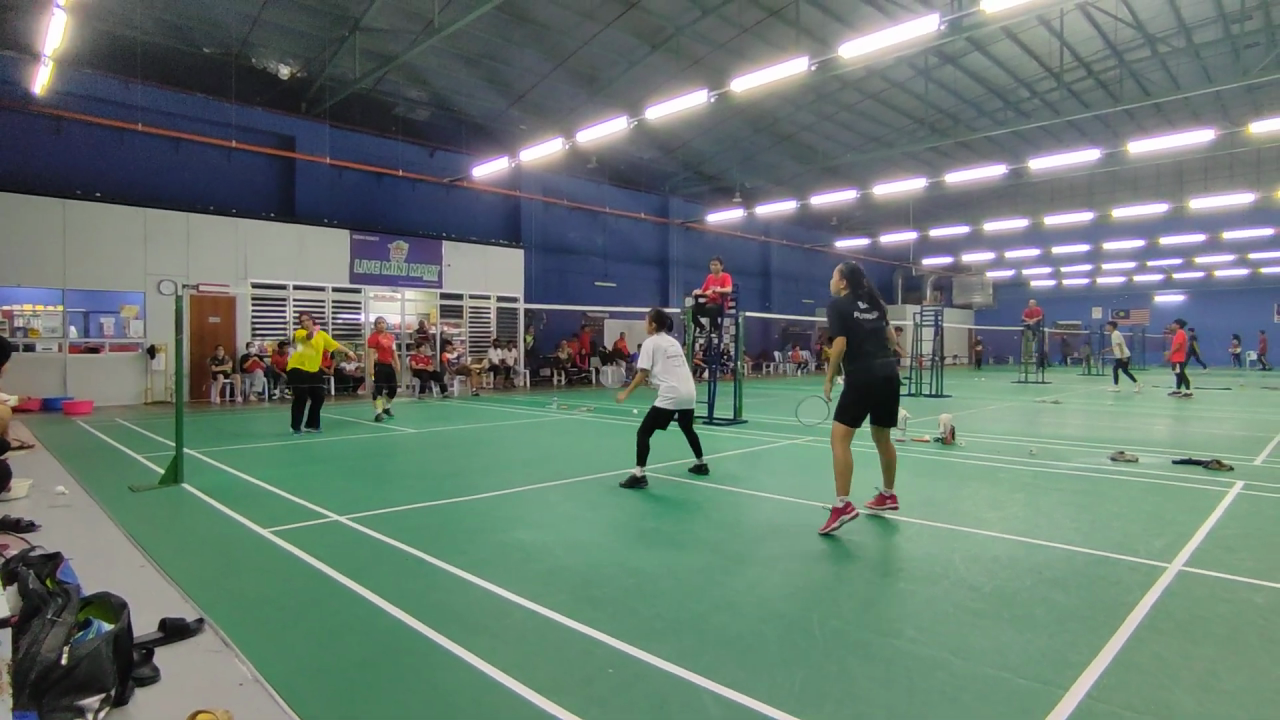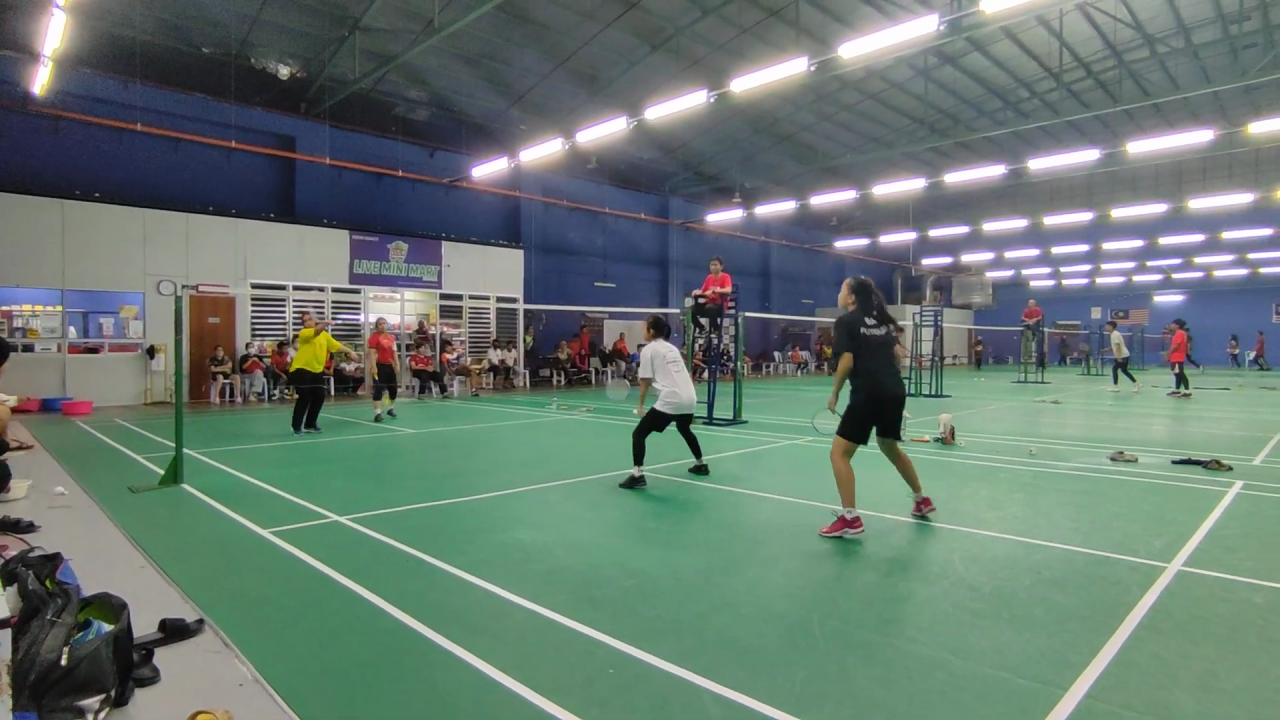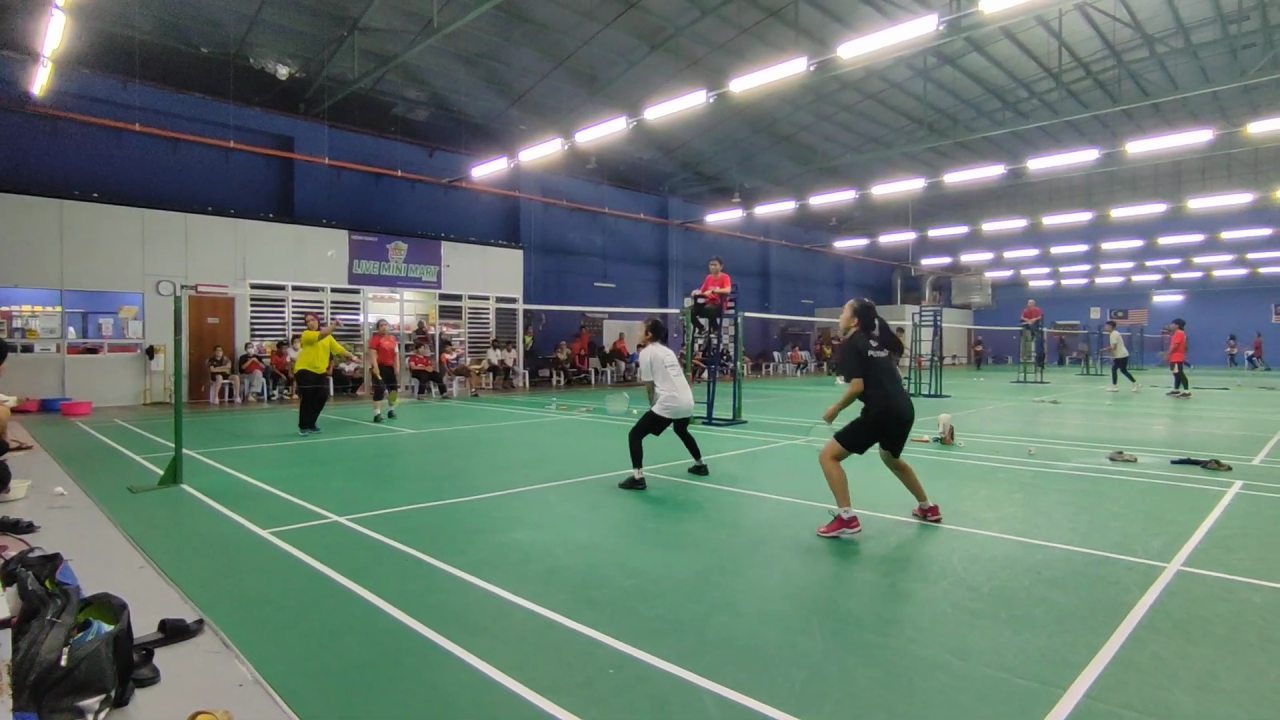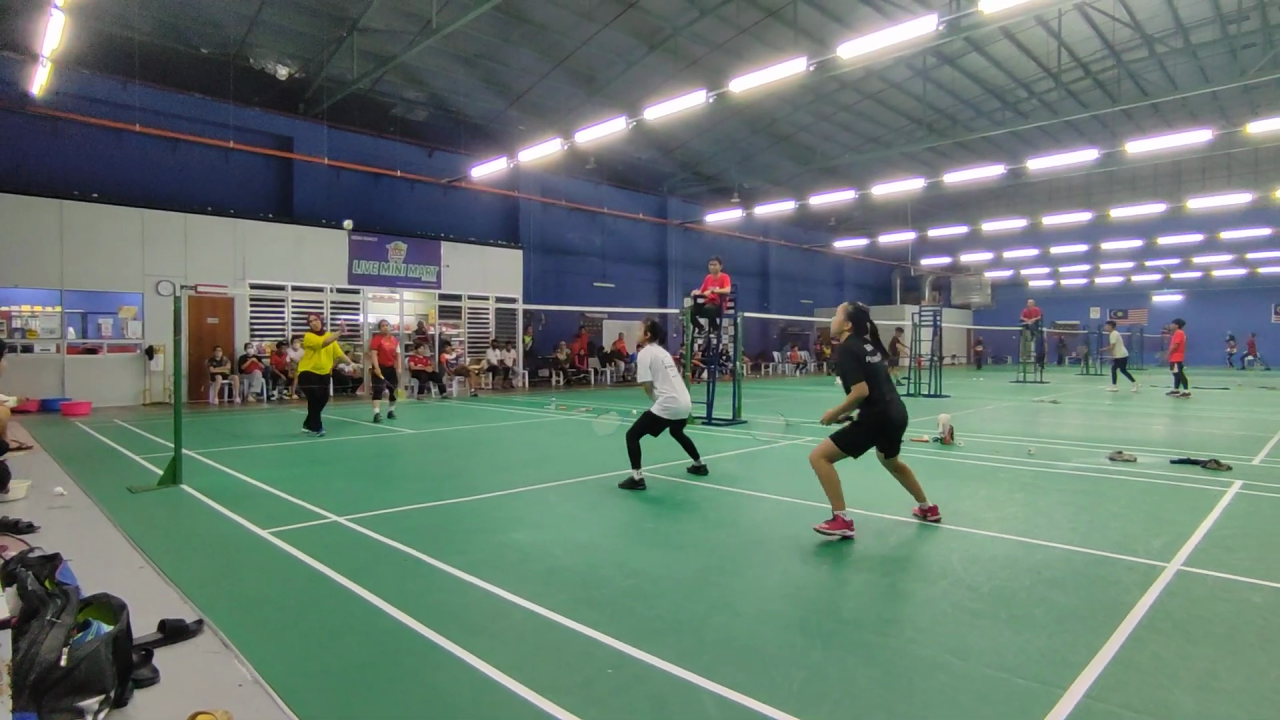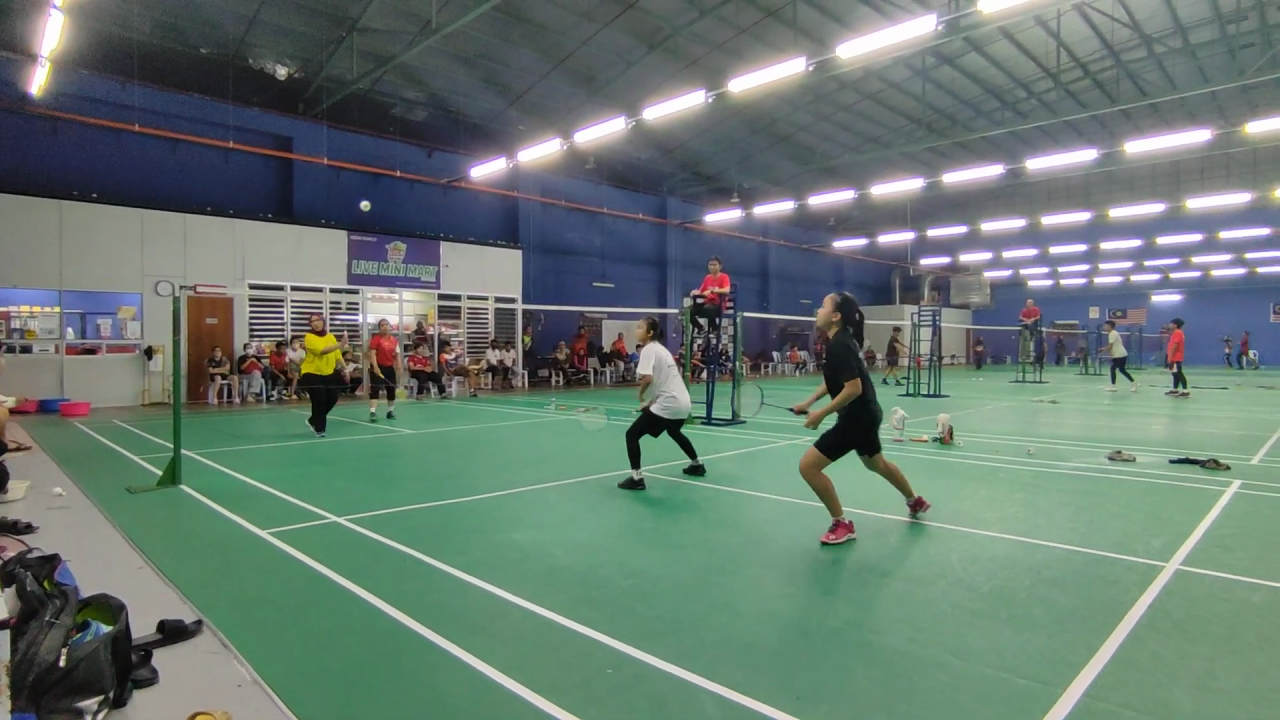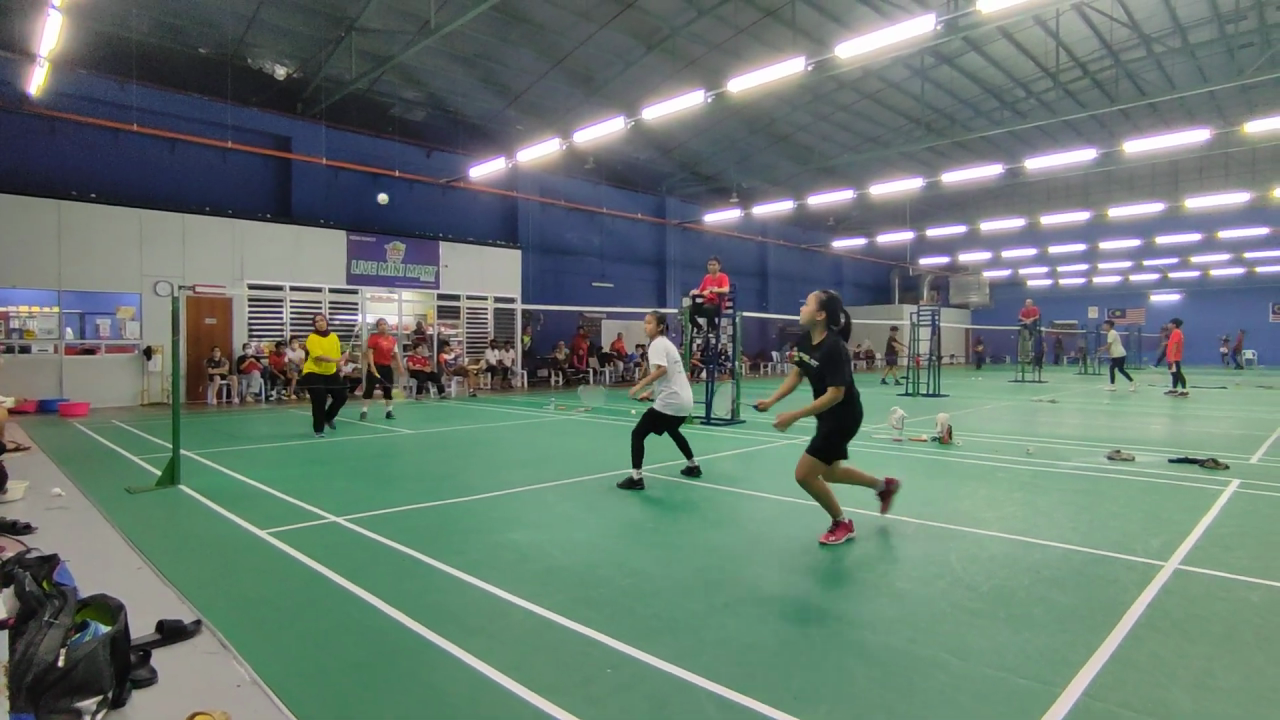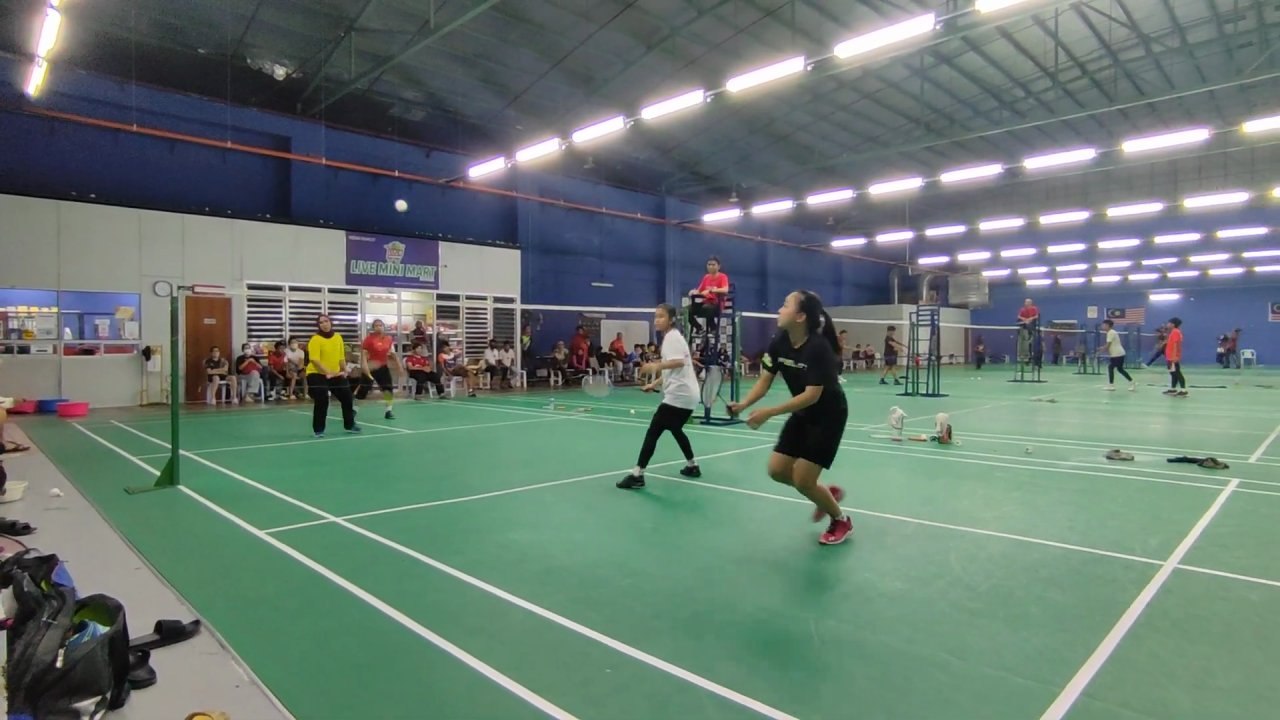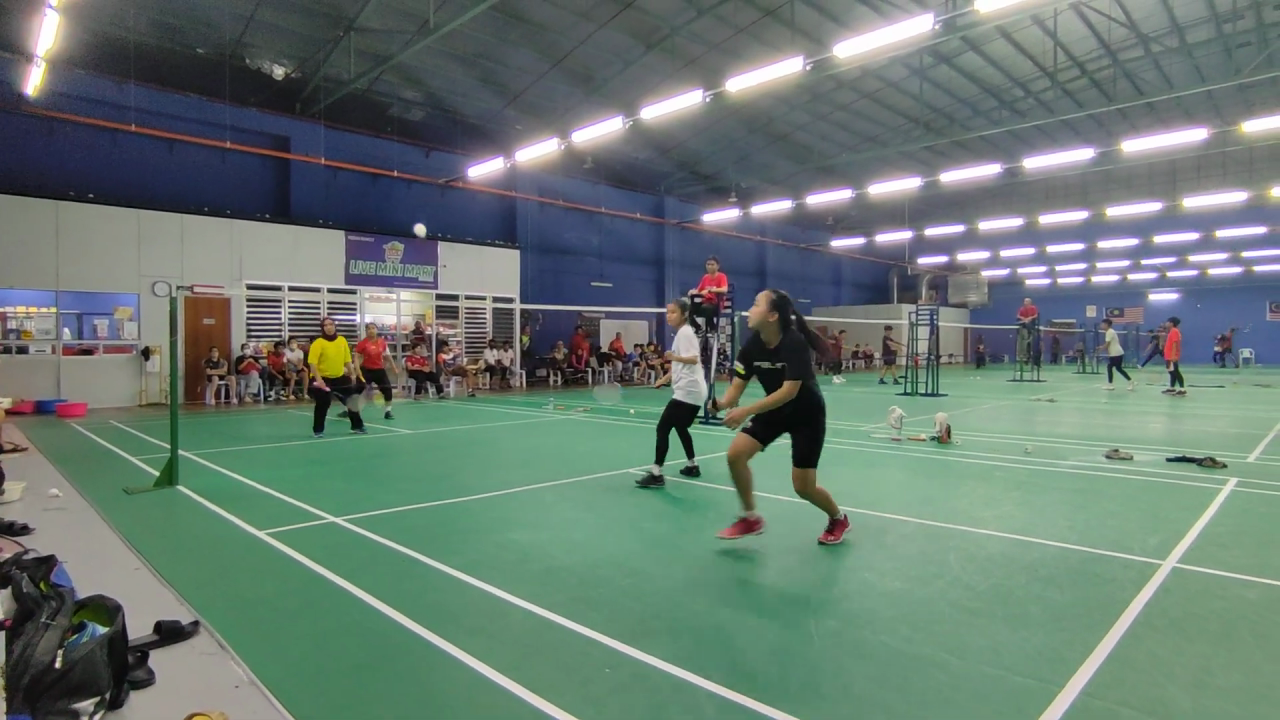
dt=0.1s
person 1, frame 1
left shoulder: (838, 305)
right shoulder: (872, 304)
left elbow: (840, 346)
right elbow: (892, 339)
left wrist: (828, 379)
left hip: (863, 378)
right hip: (889, 376)
left knee: (840, 440)
right knee: (882, 437)
left ankle: (843, 506)
right ankle: (887, 494)
person 1, frame 2
left shoulder: (846, 321)
right shoulder: (879, 320)
left elbow: (847, 361)
right elbow: (897, 354)
left wrist: (834, 393)
left hip: (869, 394)
right hip: (895, 391)
left knee: (839, 453)
right knee: (890, 449)
left ankle: (850, 518)
right ankle: (921, 500)
person 1, frame 3
left shoulder: (850, 346)
right shoulder: (877, 341)
left elbow: (856, 387)
left wrist: (835, 409)
left hip: (882, 413)
right hip: (903, 410)
left knee: (828, 455)
right knee: (892, 460)
left ankle: (846, 518)
right ankle: (928, 507)
person 1, frame 4
left shoulder: (847, 350)
right shoulder: (868, 345)
left elbow: (861, 391)
left wrist: (835, 413)
right wrist: (847, 412)
left hip: (878, 418)
right hip: (896, 414)
left knee: (819, 457)
right knee: (891, 462)
left ankle: (842, 519)
right ankle: (927, 508)
person 1, frame 5
left shoulder: (840, 345)
right shoulder: (835, 342)
left elbow: (853, 390)
right elbow: (832, 381)
left wrist: (820, 414)
right wrist: (808, 402)
left hip: (858, 416)
right hip: (867, 414)
left knee: (808, 466)
right knee: (875, 462)
left ankle: (841, 524)
right ankle: (915, 501)
person 1, frame 6
left shoulder: (834, 349)
right shoulder: (806, 340)
left elbow: (835, 395)
right elbow: (795, 376)
left wrist: (793, 416)
right wrist: (771, 400)
left hip: (843, 417)
right hip: (838, 414)
left knee: (803, 474)
right knee: (829, 472)
left ankle: (841, 523)
right ankle: (884, 485)
person 1, frame 7
left shoulder: (819, 347)
right shoulder: (779, 342)
left elbow: (811, 395)
right elbow: (763, 380)
left wrist: (766, 413)
right wrist: (742, 405)
left hip: (827, 415)
right hip: (801, 414)
left knee: (802, 481)
right knee: (777, 470)
left ankle: (841, 521)
right ankle: (827, 492)
person 1, frame 8
left shoulder: (795, 344)
right shoulder: (753, 345)
left elbow: (789, 391)
right elbow: (737, 386)
left wrist: (747, 411)
right wrist: (725, 404)
left hip: (807, 415)
right hip: (775, 411)
left knee: (803, 486)
right knee: (735, 454)
left ankle: (838, 520)
right ankle: (750, 518)
person 2, frame 1
left shoulder: (650, 343)
right shoulder: (673, 342)
left elbow: (643, 374)
left wrist: (626, 392)
left hip: (671, 395)
right hip: (689, 393)
left knee: (644, 433)
right knee: (687, 428)
left ankle: (639, 475)
right ankle: (701, 464)
person 2, frame 2
left shoulder: (648, 349)
right shoulder: (671, 347)
left elbow: (645, 381)
left wrist: (641, 405)
left hip: (671, 400)
right hip: (689, 398)
left knee: (639, 433)
right knee: (684, 430)
left ankle: (638, 475)
right ankle: (701, 464)
person 2, frame 3
left shoulder: (646, 352)
right shoulder: (666, 351)
left elbow: (648, 385)
left wrist: (651, 404)
right wrist: (657, 402)
left hip: (669, 404)
right hip: (687, 402)
left knee: (635, 435)
right knee: (681, 431)
left ankle: (638, 477)
right ankle: (700, 464)
person 2, frame 4
left shoulder: (644, 353)
right shoulder: (663, 352)
left elbow: (647, 385)
left wrist: (654, 403)
right wrist: (658, 401)
left hip: (668, 405)
right hip: (685, 403)
left knee: (632, 435)
right knee: (676, 432)
left ankle: (637, 477)
right ankle: (699, 465)
person 2, frame 5
left shoulder: (647, 350)
right shoulder: (661, 348)
left elbow: (646, 379)
left wrist: (640, 397)
right wrist: (651, 401)
left hip: (668, 405)
right hip: (683, 403)
left knee: (632, 435)
right knee: (674, 432)
left ankle: (637, 477)
right ankle: (696, 464)
person 2, frame 6
left shoulder: (657, 344)
right shoulder: (666, 344)
left elbow: (662, 369)
left wrist: (640, 386)
right wrist: (651, 392)
left hip: (671, 401)
right hip: (685, 400)
left knee: (638, 434)
right knee: (672, 430)
left ankle: (636, 477)
right ankle: (693, 465)
person 2, frame 7
left shoulder: (672, 337)
right shoulder: (673, 337)
left elbow: (679, 362)
left wrist: (655, 366)
right wrist: (655, 383)
left hip: (679, 395)
right hip: (688, 394)
left knee: (652, 433)
right knee: (675, 429)
left ankle: (637, 475)
right ankle: (692, 466)
person 2, frame 8
left shoulder: (685, 333)
right shoulder: (684, 333)
left elbow: (694, 359)
left wrist: (673, 357)
right wrist: (665, 378)
left hip: (688, 391)
right hip: (694, 391)
left knee: (662, 428)
right knee: (681, 427)
left ankle: (656, 474)
right ankle: (692, 465)
